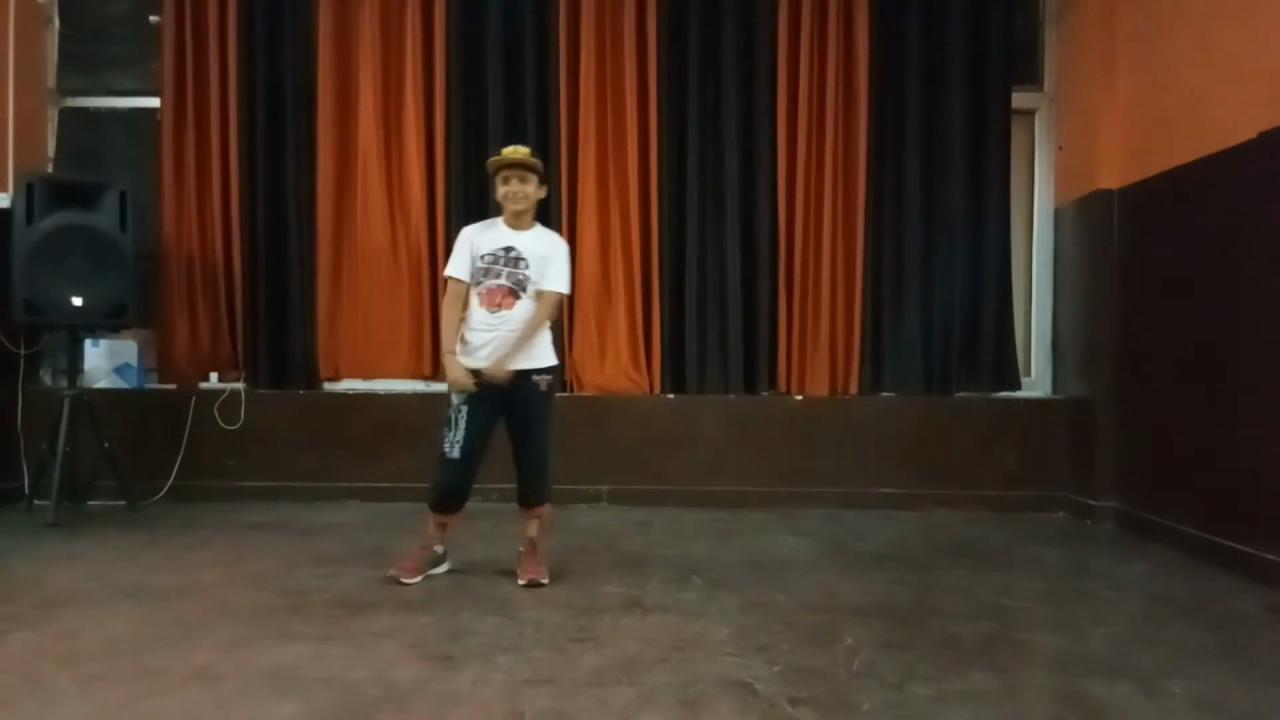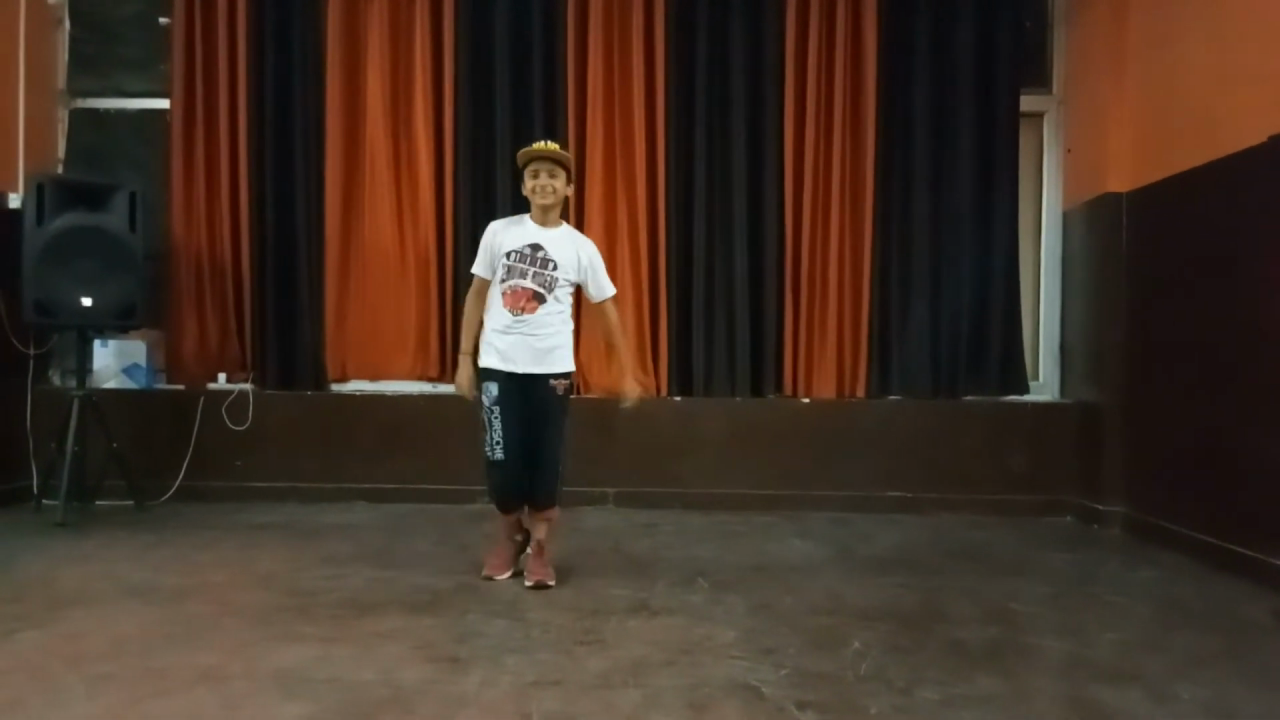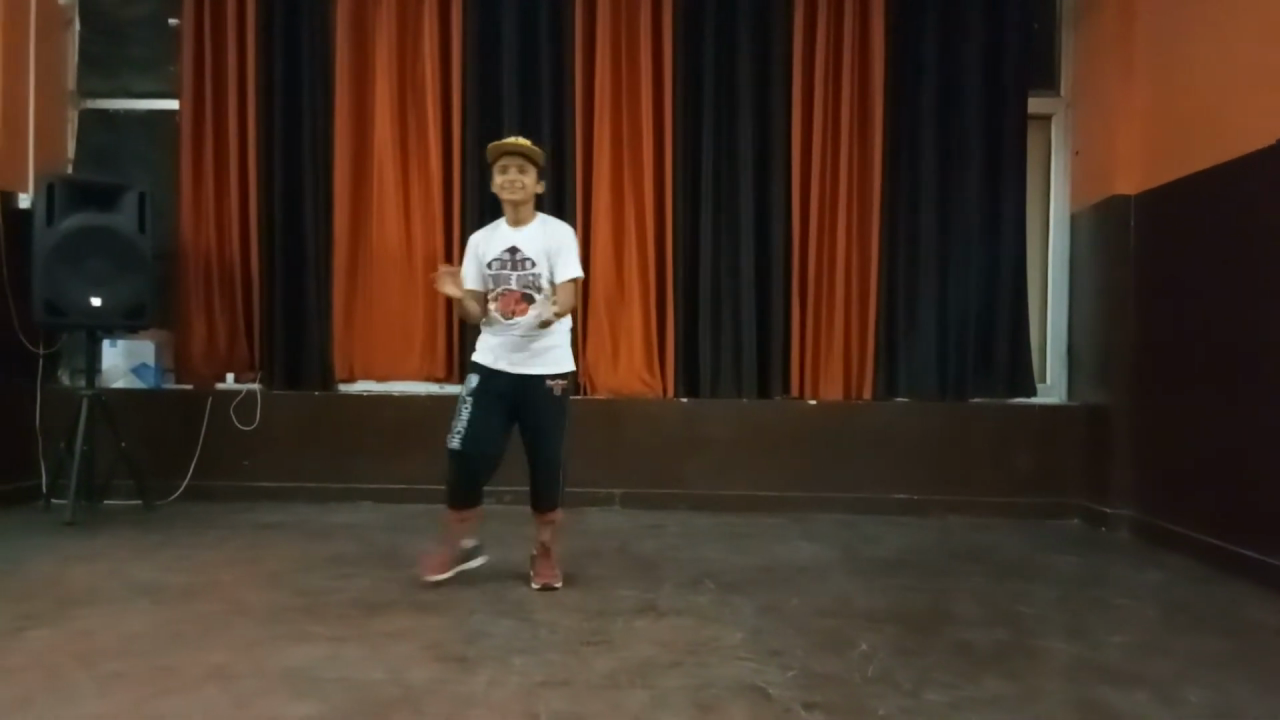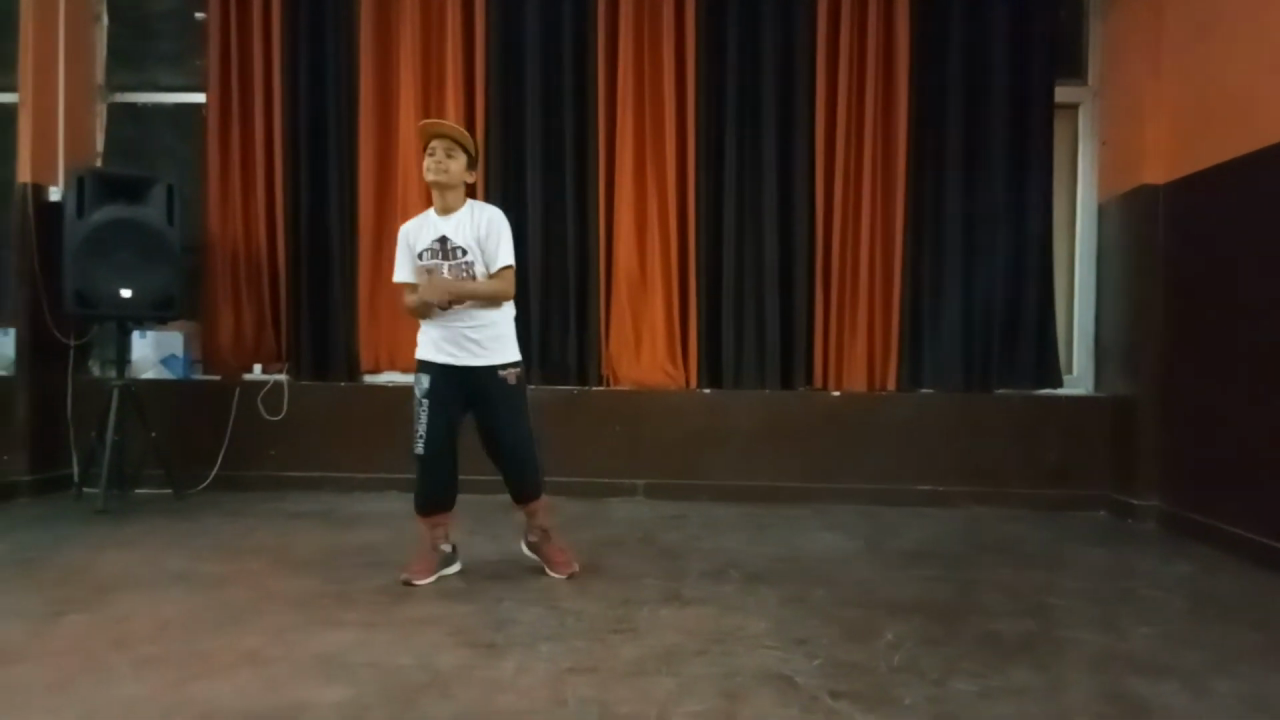
dt=0.5s
person 1, frame 1
left shoulder: (553, 245)
right shoulder: (473, 235)
left elbow: (546, 309)
right elbow: (452, 300)
left wrist: (506, 358)
right wrist: (455, 357)
left hip: (531, 367)
right hip: (473, 365)
left knee: (533, 460)
right knee: (457, 458)
left ankle: (531, 548)
right ankle: (433, 548)
person 1, frame 2
left shoulder: (580, 247)
right shoulder: (498, 232)
left elbow: (607, 307)
right elbow: (477, 296)
left wrist: (627, 373)
right wrist: (464, 360)
left hip: (552, 369)
right hip: (498, 366)
left knee: (545, 462)
right knee: (503, 461)
left ankle: (538, 549)
right ankle: (513, 536)
person 1, frame 3
left shoulder: (558, 234)
right shoulder: (479, 241)
left elbow: (568, 298)
right elbow: (473, 311)
left wrist: (550, 312)
right wrist: (459, 296)
left hip: (547, 368)
right hip: (490, 364)
left knee: (546, 464)
right knee: (467, 453)
left ankle: (544, 552)
right ankle: (461, 543)
person 1, frame 4
left shoulder: (489, 219)
right shoulder: (411, 231)
left elbow: (505, 288)
right elbow: (408, 302)
left wrist: (455, 288)
right wrist: (425, 297)
left hip: (495, 359)
right hip: (437, 360)
left knee: (514, 451)
right knee: (432, 455)
left ankle: (540, 536)
right ankle: (438, 547)
